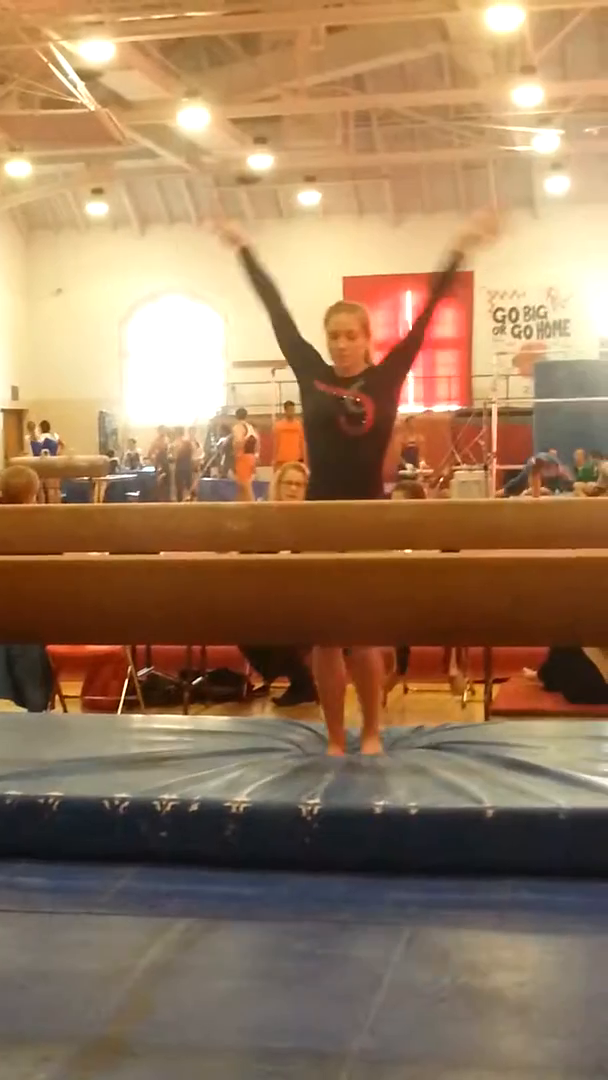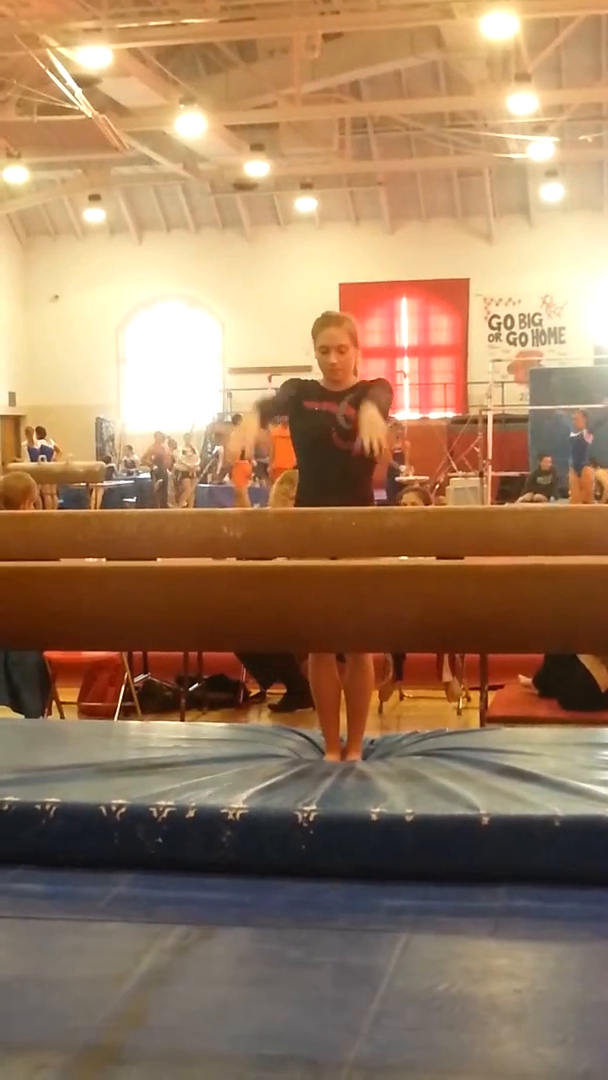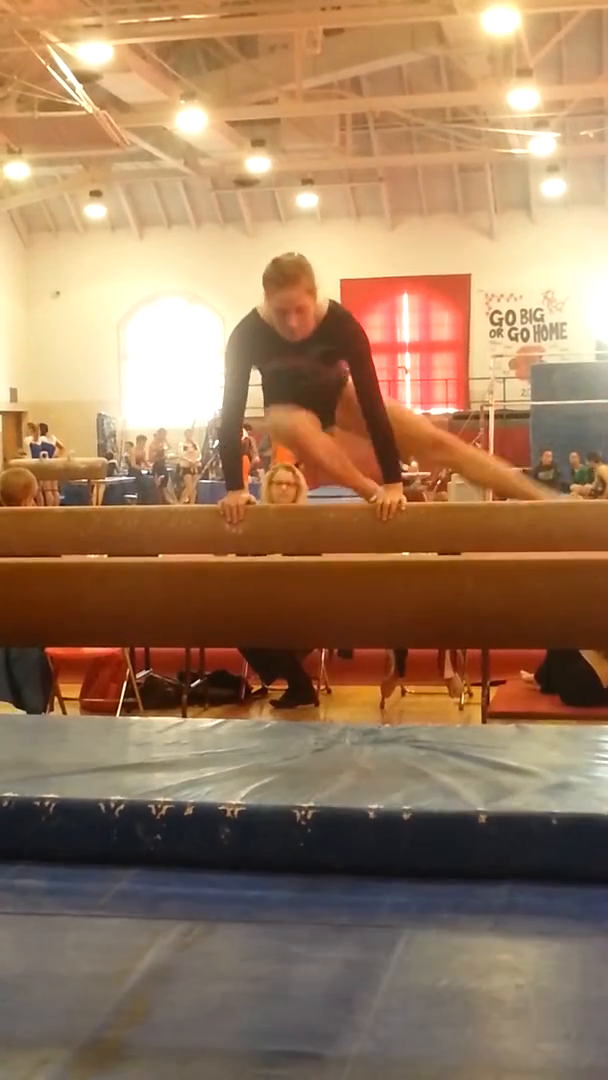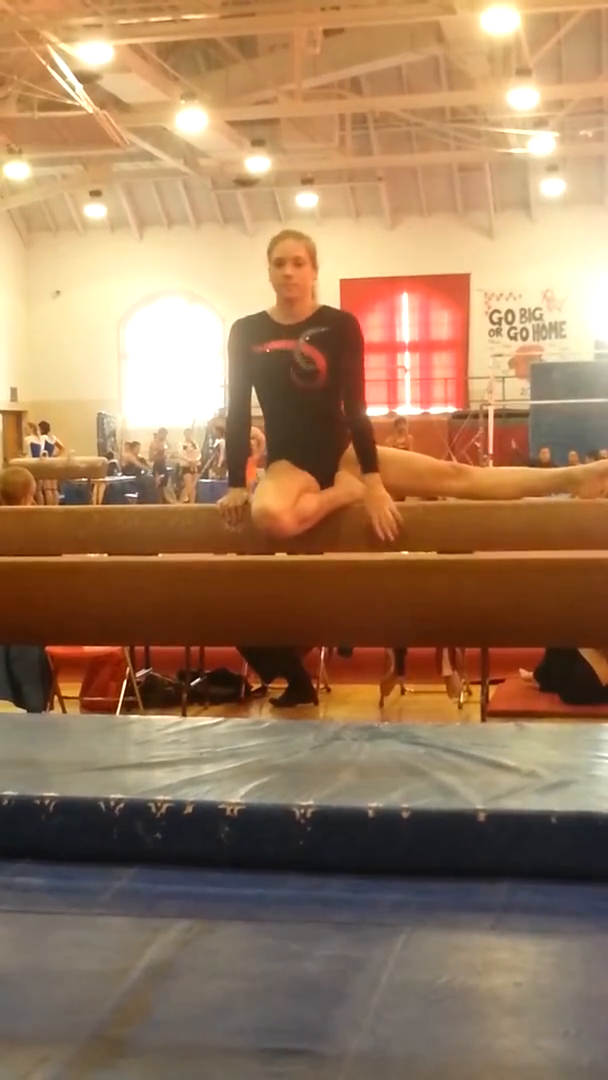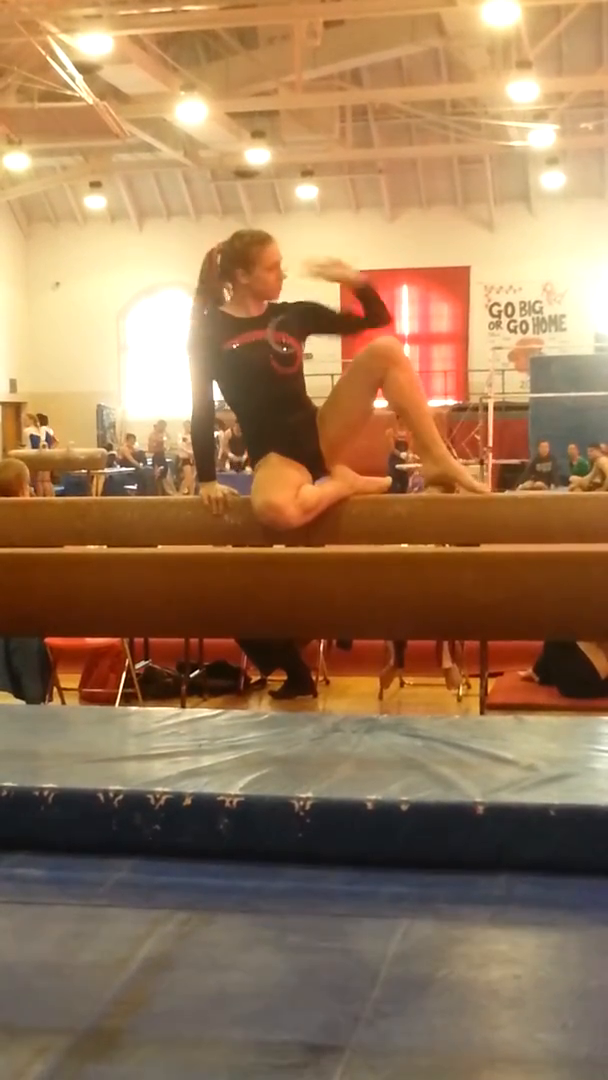
dt=1s
person 1, frame 1
left shoulder: (388, 373)
right shoulder: (311, 373)
left elbow: (428, 313)
right elbow: (277, 311)
left wrist: (459, 251)
right wrist: (243, 250)
left knee: (362, 640)
right knee: (324, 638)
left ankle: (372, 732)
right ankle: (335, 742)
person 1, frame 2
left shoulder: (374, 388)
right shoulder: (299, 391)
left elbow: (382, 400)
right elbow: (275, 404)
left wrist: (373, 412)
right wrist: (253, 418)
left ankle: (355, 747)
right ankle: (331, 747)
person 1, frame 3
left shoulder: (340, 322)
right shoulder: (248, 336)
left elbow: (371, 403)
right elbow: (231, 412)
left wrist: (393, 483)
right wrist: (234, 487)
left hip: (336, 395)
right hip: (289, 407)
left knee: (435, 441)
right knee: (294, 429)
left ankle: (540, 499)
right ankle: (374, 493)
person 1, frame 4
left shoulder: (340, 325)
right shoulder: (246, 332)
left elbow: (355, 406)
right elbow: (238, 411)
left wrist: (375, 479)
right wrist: (236, 485)
left hip: (340, 451)
right hip: (288, 461)
left knee: (451, 474)
right knee: (271, 516)
left ankle: (573, 477)
right ankle: (348, 491)
person 1, frame 5
left shoulder: (291, 316)
right shoulder: (208, 332)
left elbow: (377, 319)
right elbow: (202, 408)
left wrist: (354, 280)
right wrist: (207, 479)
left hip: (320, 433)
right hip: (274, 453)
left knee: (384, 347)
right knee: (275, 509)
left ankle: (440, 461)
right ankle: (348, 483)
